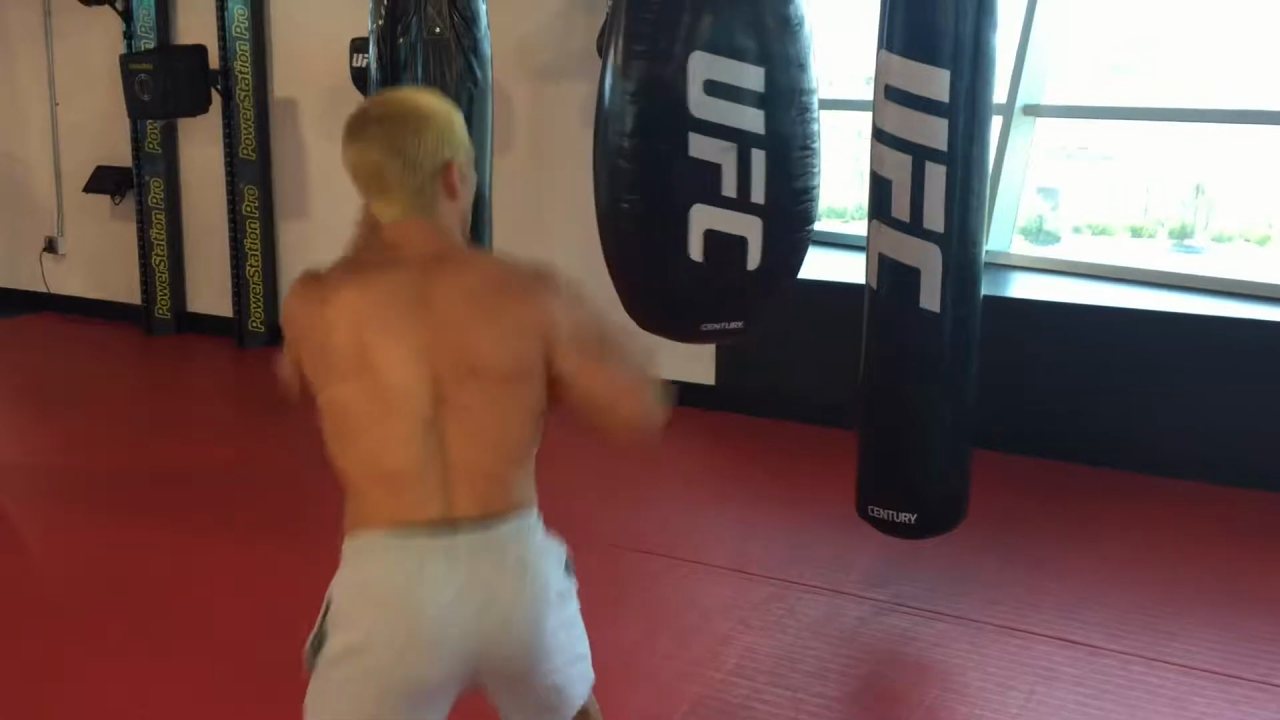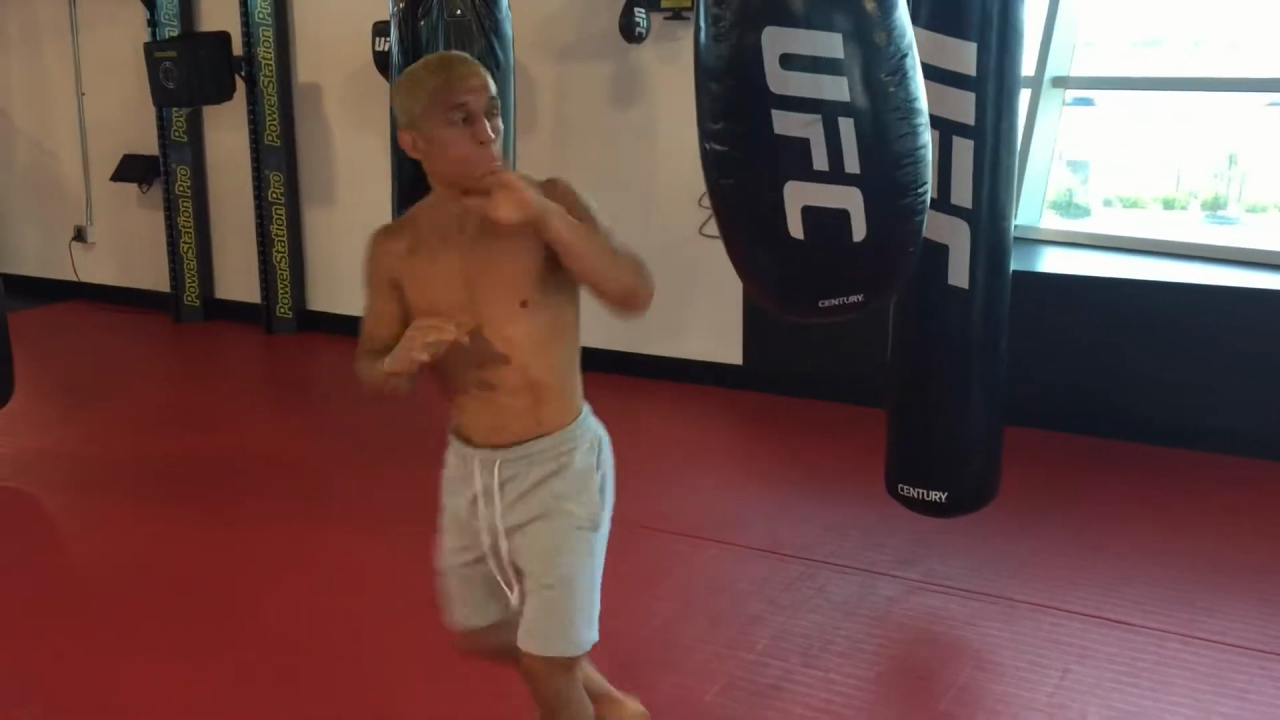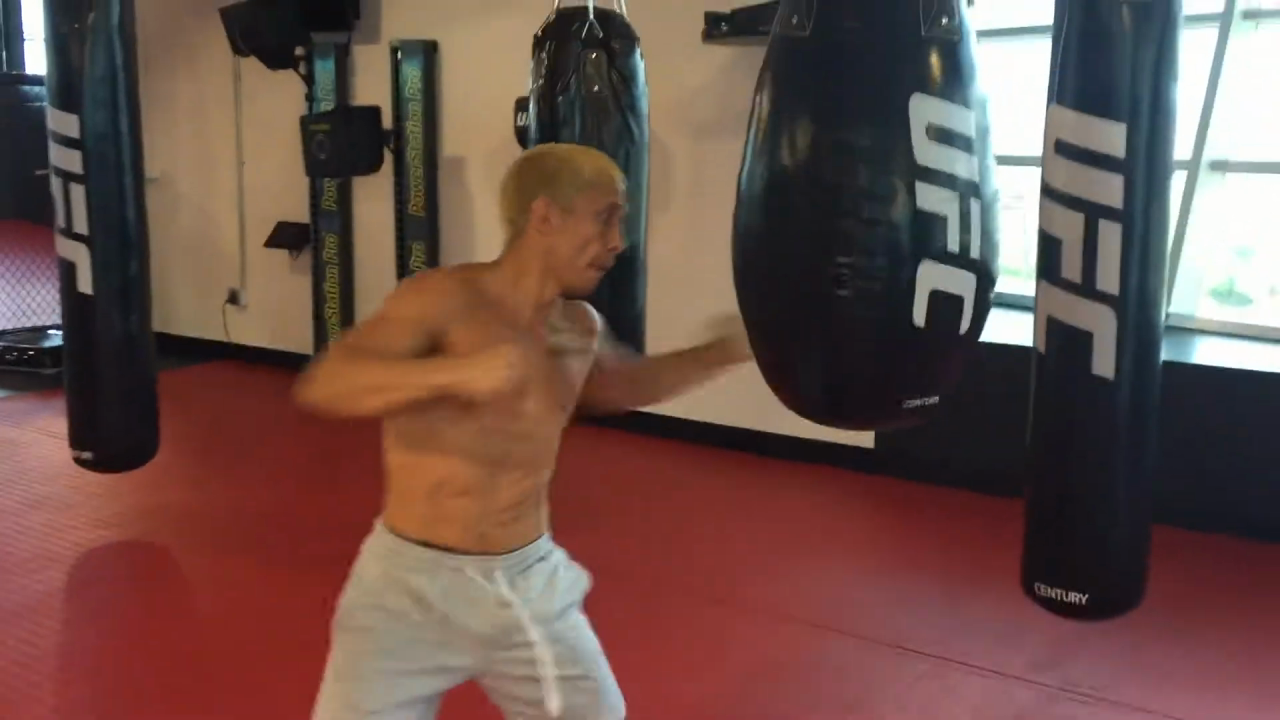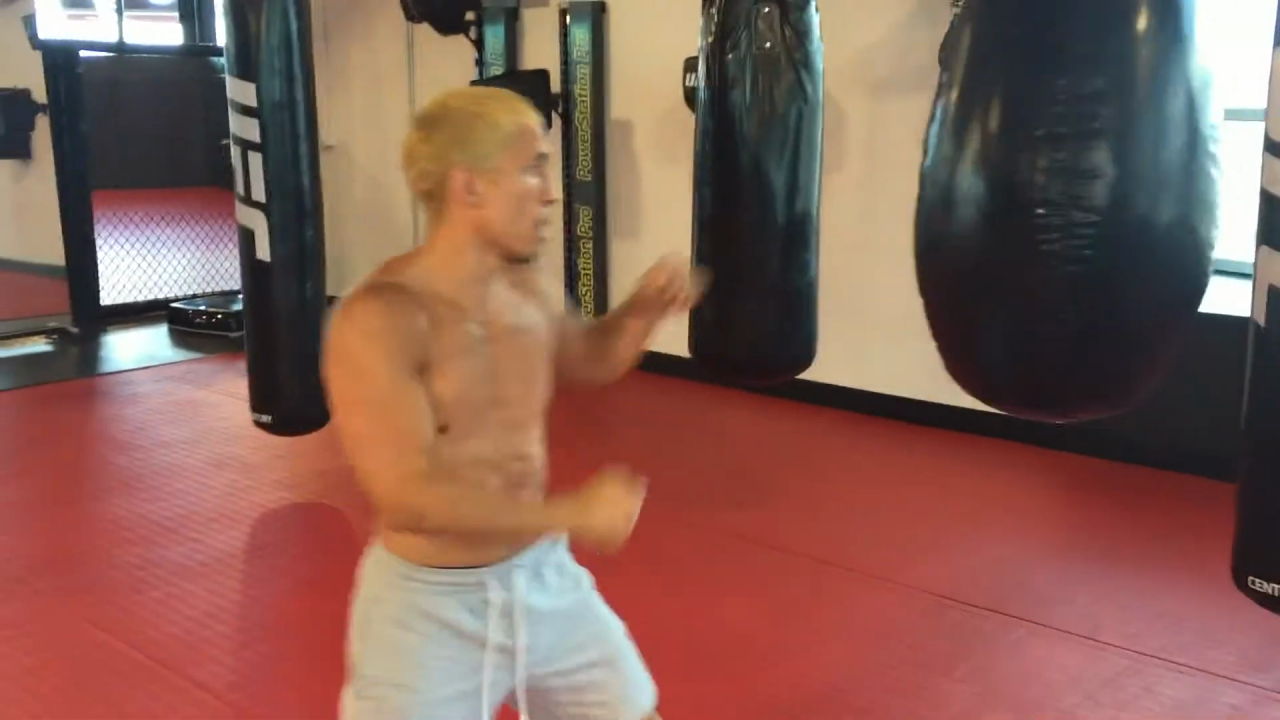
dt=1s
person 1, frame 1
left shoulder: (314, 303)
right shoulder: (531, 295)
right elbow: (644, 413)
right wrist: (590, 337)
left hip: (388, 594)
right hip: (516, 574)
person 1, frame 2
left shoulder: (547, 203)
right shoulder: (396, 248)
left elbow: (635, 293)
right elbow: (369, 365)
left wrist: (541, 214)
right wrist: (398, 360)
left hip: (562, 466)
right hip: (470, 470)
right knee: (483, 636)
person 1, frame 3
left shoulder: (577, 327)
right shoulder: (440, 298)
left elbow: (624, 386)
right elbow: (322, 387)
left wrist: (717, 352)
right wrist: (450, 373)
left hip: (529, 579)
right hip: (415, 587)
person 1, frame 4
left shoulder: (519, 289)
right shoulder: (376, 322)
left elbow: (590, 358)
right elbow: (405, 497)
left wrist: (646, 306)
right wrist: (572, 515)
left hip: (541, 574)
right hip: (430, 605)
